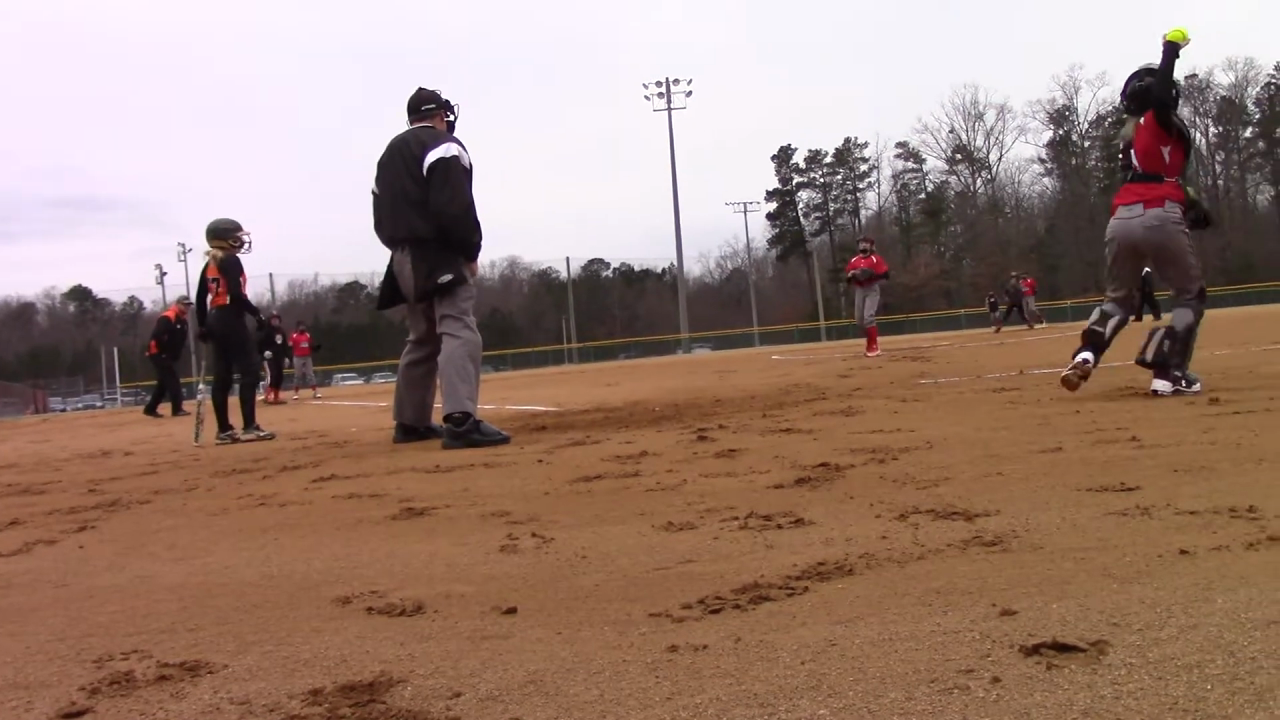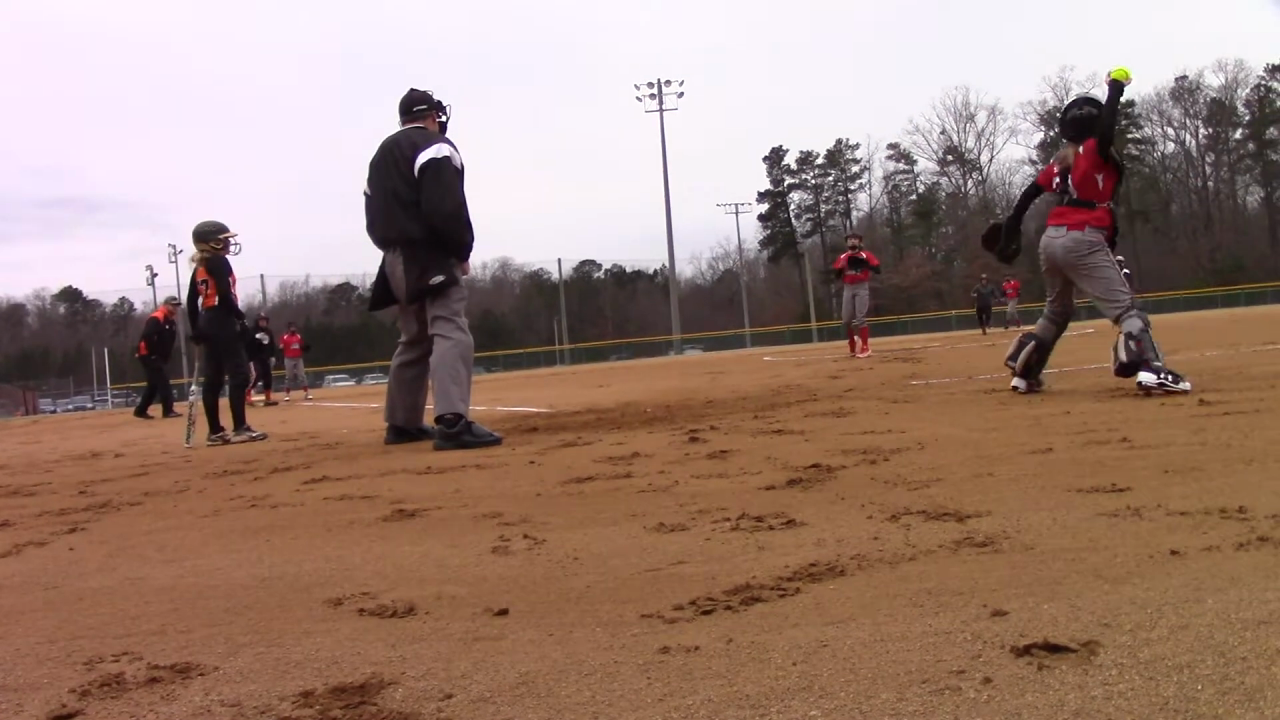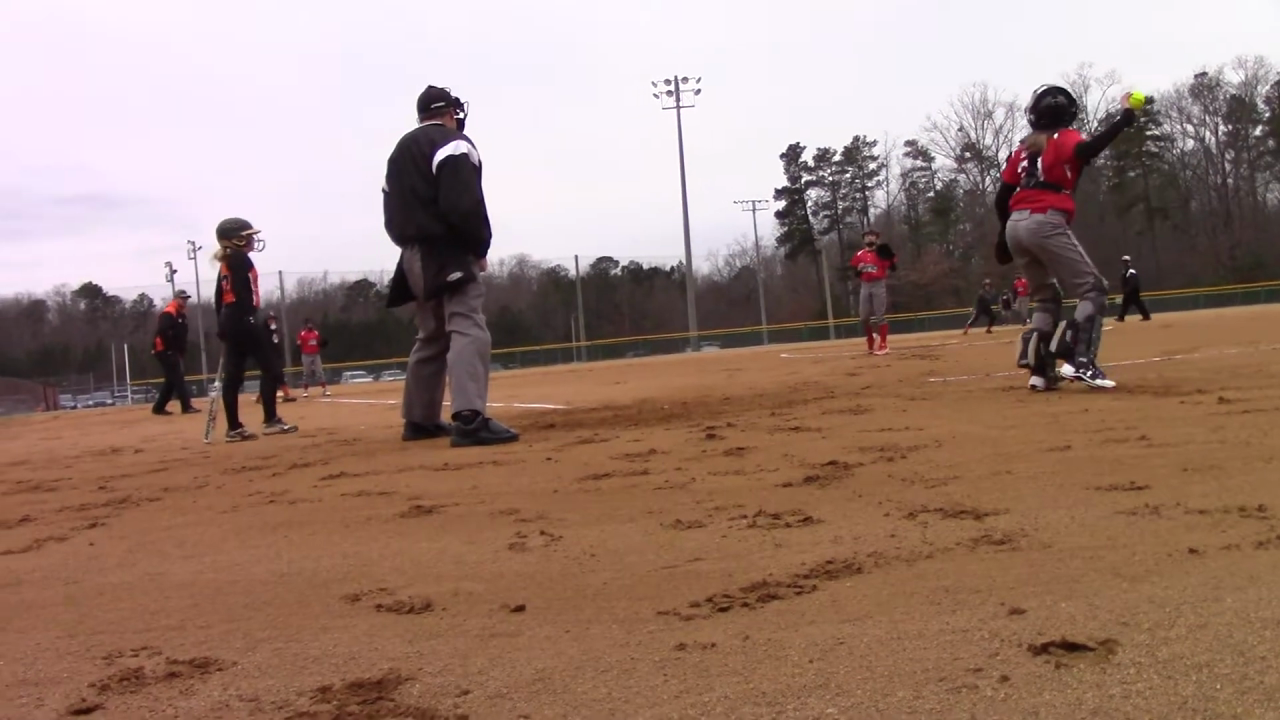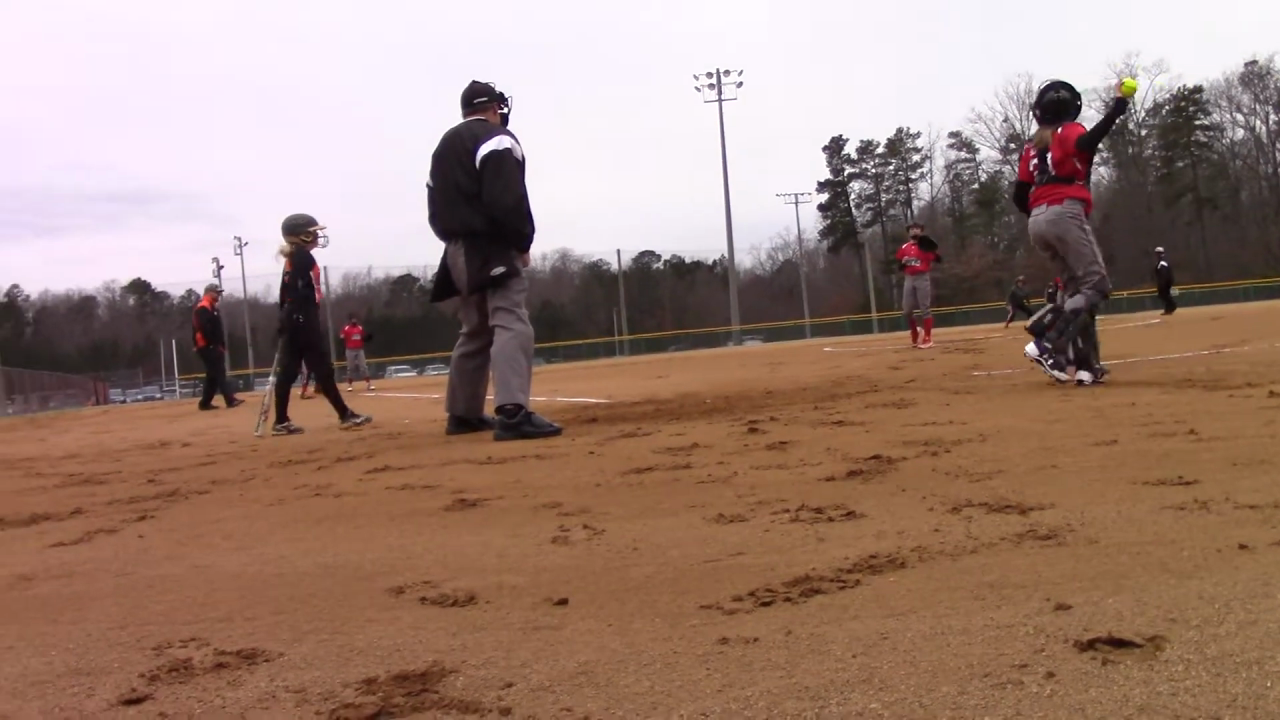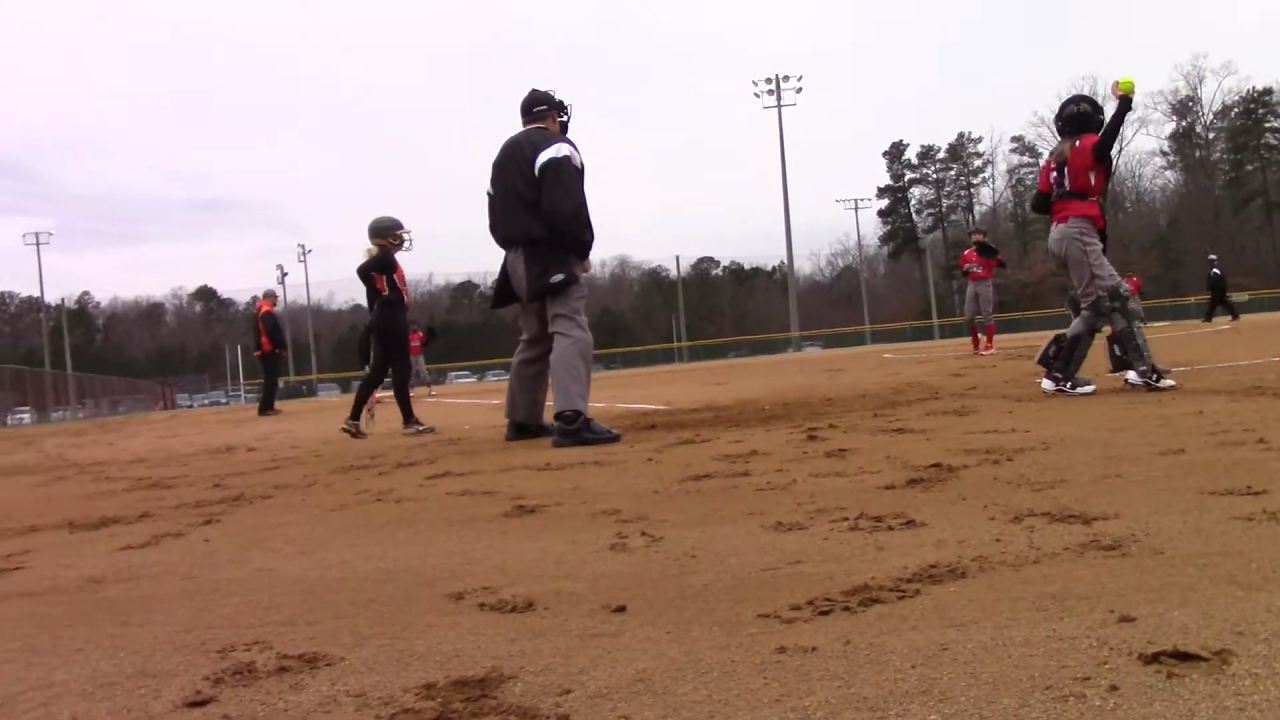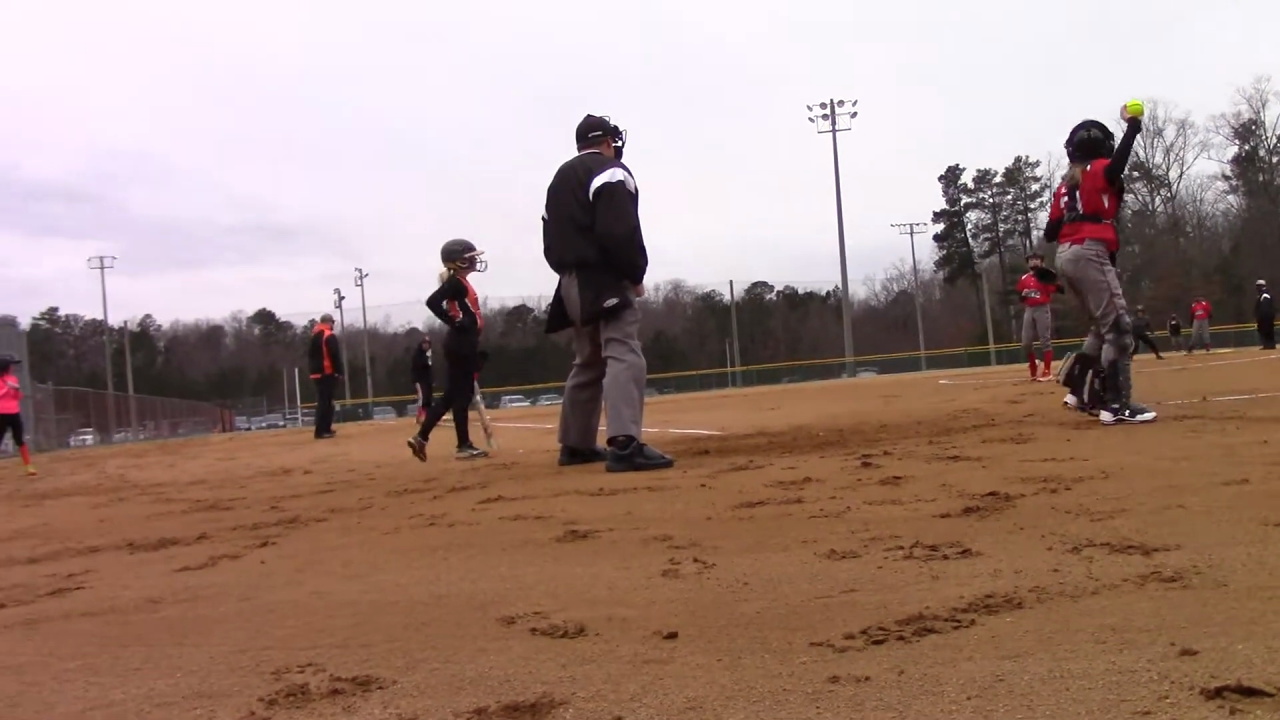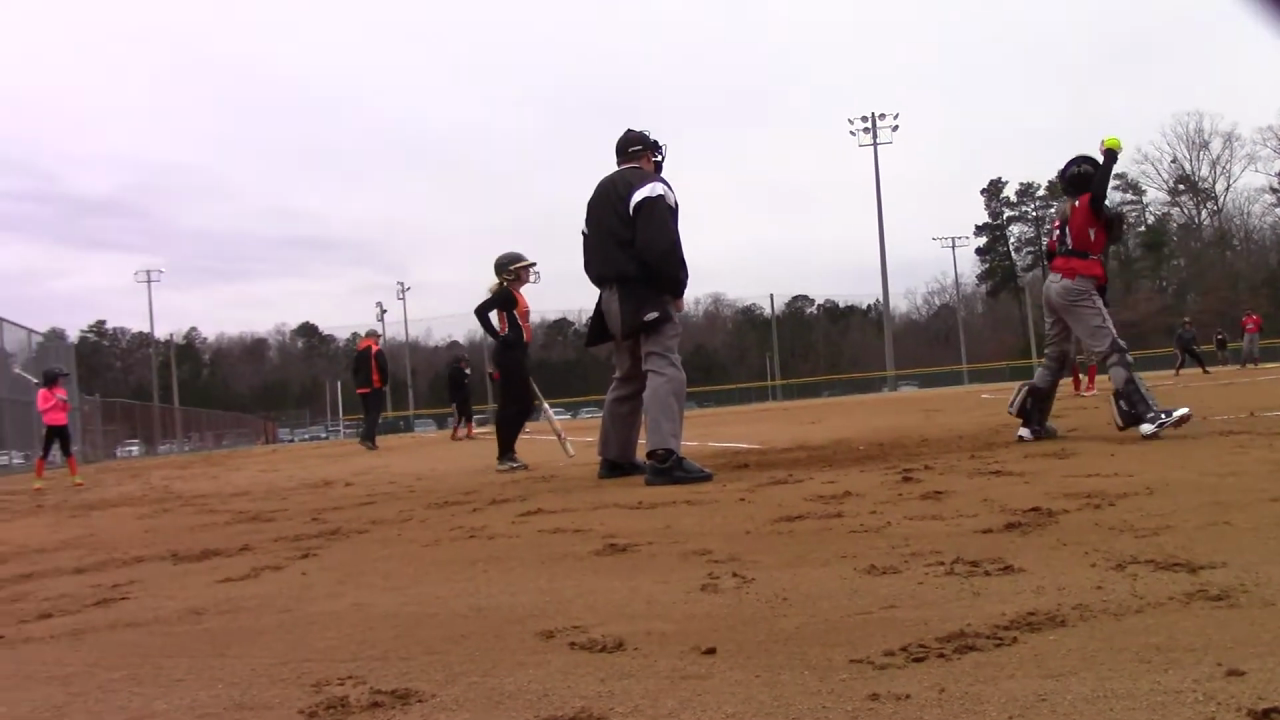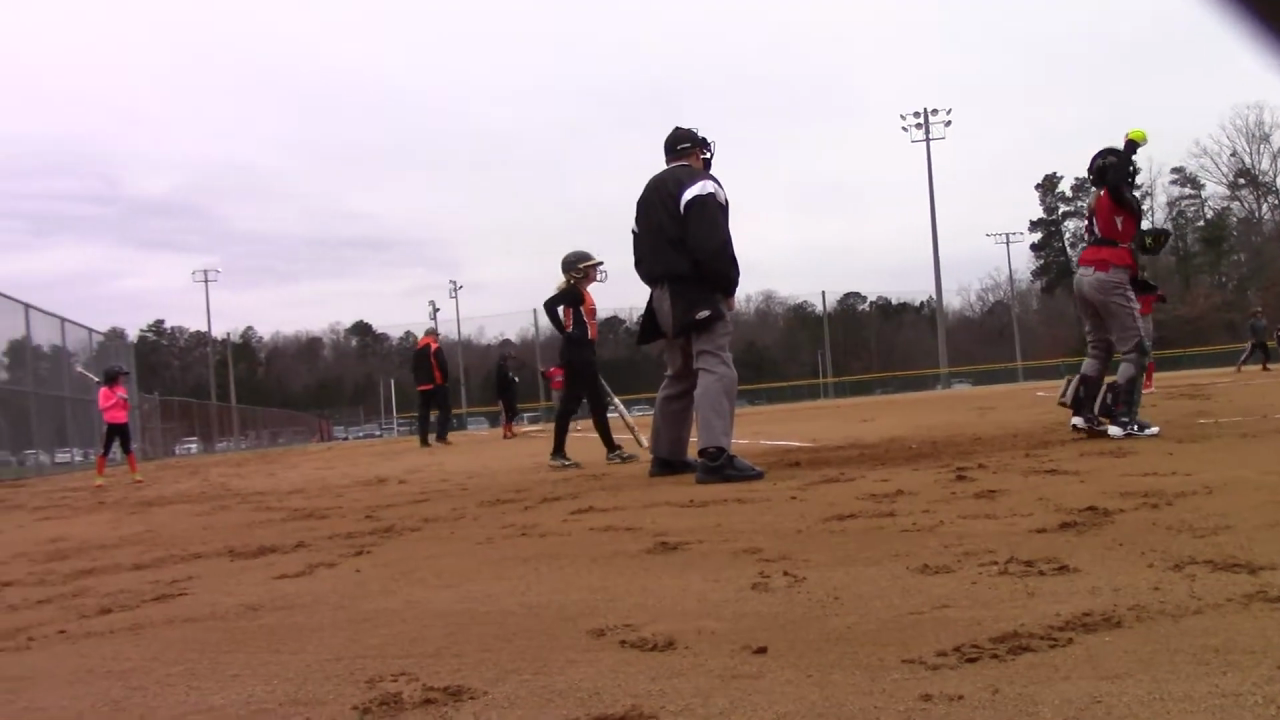
dt=0.3s
person 1, frame 1
left shoulder: (389, 154)
right shoulder: (444, 147)
left elbow: (381, 214)
right elbow: (455, 208)
left wrist: (401, 247)
right wrist: (471, 251)
left hip: (404, 259)
right hip: (438, 256)
left knee: (422, 339)
right knee: (459, 332)
left ankle: (411, 421)
right ankle: (460, 422)
person 1, frame 2
left shoulder: (382, 155)
right shoulder: (436, 148)
left elbow: (374, 214)
right elbow: (446, 209)
left wrist: (393, 248)
right wrist: (462, 251)
left hip: (396, 259)
right hip: (430, 257)
left knee: (414, 340)
right knee: (450, 334)
left ankle: (402, 422)
right ankle: (452, 423)
person 1, frame 3
left shoulder: (400, 152)
right shoulder: (454, 144)
left elbow: (392, 211)
right elbow: (464, 206)
left wrist: (411, 245)
right wrist: (480, 248)
left hip: (414, 257)
right hip: (448, 253)
left knee: (431, 337)
right knee: (468, 330)
left ankle: (420, 419)
right ankle: (470, 420)
person 1, frame 4
left shoulder: (443, 147)
right shoulder: (497, 140)
left elbow: (436, 206)
right elbow: (507, 201)
left wrist: (455, 239)
right wrist: (523, 242)
left hip: (458, 251)
right hip: (491, 248)
left knee: (475, 331)
right knee: (511, 325)
left ankle: (463, 413)
right ankle: (513, 413)
person 1, frame 5
left shoulder: (504, 155)
right shoulder: (556, 147)
left elbow: (496, 214)
right elbow: (566, 208)
left wrist: (515, 248)
right wrist: (582, 250)
left hip: (518, 259)
right hip: (551, 256)
left knee: (535, 338)
right knee: (570, 331)
left ankle: (523, 419)
right ankle: (572, 420)
person 1, frame 6
left shoulder: (559, 179)
right shoulder: (611, 172)
left elbow: (550, 238)
right elbow: (620, 232)
left wrist: (569, 272)
right wrist: (636, 274)
left hip: (572, 282)
right hip: (605, 280)
left knee: (588, 362)
right knee: (623, 356)
left ankle: (576, 444)
right ankle: (624, 445)
person 1, frame 7
left shoulder: (599, 194)
right shoulder: (651, 187)
left elbow: (591, 253)
right elbow: (661, 246)
left wrist: (609, 286)
right wrist: (676, 288)
left hip: (612, 297)
right hip: (645, 294)
left knee: (628, 376)
right knee: (663, 370)
left ankle: (615, 457)
right ankle: (664, 458)
person 1, frame 8
left shoulder: (648, 193)
right shoulder: (701, 185)
left elbow: (641, 252)
right elbow: (712, 245)
left wrist: (661, 285)
right wrist: (728, 287)
left hip: (664, 296)
right hip: (697, 292)
left knee: (679, 374)
right knee: (715, 368)
left ankle: (667, 455)
right ankle: (715, 457)
person 2, frame 1
left shoulder: (1131, 133)
right shoulder: (1158, 121)
right elbow: (1160, 89)
left wrist: (1188, 199)
right wrist: (1171, 47)
left hip: (1120, 221)
right hip: (1161, 218)
left knee: (1119, 299)
right knee: (1190, 295)
left ankle: (1087, 351)
right ankle: (1168, 373)
person 2, frame 2
left shoulder: (1060, 159)
right shoulder: (1097, 152)
left elbow: (1030, 193)
right elbow: (1105, 130)
left wrist: (1009, 227)
right wrist: (1115, 87)
left hip: (1051, 240)
right hip: (1084, 241)
left knee: (1058, 309)
right knee: (1125, 308)
left ankle: (1024, 373)
right ankle: (1150, 369)
person 2, frame 3
left shoulder: (1021, 149)
right shoulder: (1066, 138)
left elbow: (1002, 197)
right elbow: (1086, 150)
left wrist: (1005, 233)
right wrist: (1125, 117)
left hip: (1015, 226)
right hip: (1047, 223)
left knee: (1046, 298)
right knee: (1092, 290)
left ankle: (1040, 371)
right ankle: (1080, 361)
person 2, frame 4
left shoulder: (1031, 147)
right shoulder: (1071, 132)
left elbow: (1019, 195)
right elbow: (1087, 143)
right wrist: (1119, 104)
left hip: (1037, 220)
right hip: (1065, 215)
left knee: (1077, 288)
right knee: (1095, 287)
left ankle: (1086, 365)
right ankle: (1046, 346)
person 2, frame 5
left shoulder: (1054, 157)
right shoulder: (1090, 146)
left elbow: (1038, 204)
right elbow: (1107, 140)
right wrist: (1123, 102)
left hip: (1060, 233)
right hip: (1079, 232)
left knee: (1118, 297)
right knee: (1097, 305)
left ankle: (1141, 368)
right ankle: (1059, 375)
person 2, frame 6
left shoulder: (1065, 184)
right shoulder: (1103, 170)
left elbow: (1051, 232)
right elbow: (1119, 160)
right wrist: (1132, 124)
left hip: (1066, 256)
right hip: (1090, 254)
left knee: (1105, 325)
right knee: (1117, 327)
left ankle: (1079, 390)
right ankle: (1114, 405)
person 2, frame 7
left shoulder: (1062, 214)
right shoulder: (1091, 206)
right elbow: (1098, 194)
right wrist: (1109, 157)
left hip: (1053, 285)
right hip: (1077, 287)
left knee: (1054, 356)
right knee: (1114, 351)
left ankle: (1031, 423)
right ankle: (1147, 415)
person 2, frame 8
left shoulder: (1095, 202)
right shoulder: (1118, 197)
right elbow: (1114, 184)
left wrist: (1140, 241)
right wrist: (1130, 148)
left hip: (1084, 277)
right hip: (1110, 278)
left knee: (1099, 347)
right knee: (1134, 350)
left ankle: (1083, 412)
right ankle: (1122, 420)
person 3, frame 1
left shoulder: (209, 265)
right shoulder: (231, 261)
left elbow: (200, 298)
right elbow: (236, 293)
left wrist: (202, 326)
right wrist: (257, 314)
left hip: (215, 321)
right hip: (231, 320)
left knee: (222, 377)
right knee: (249, 373)
left ankle: (224, 430)
right ankle: (250, 427)
person 3, frame 2
left shoulder: (199, 267)
right shoulder: (219, 261)
left elbow: (191, 301)
right elbow: (225, 293)
left wrist: (196, 329)
right wrist: (241, 318)
left hip: (206, 323)
right hip: (221, 321)
left knee: (212, 378)
right knee: (239, 374)
left ankle: (215, 432)
right ankle: (240, 428)
person 3, frame 3
left shoulder: (226, 262)
right shoulder: (240, 258)
left elbow: (219, 295)
right elbow: (240, 289)
left wrist: (223, 326)
right wrist: (250, 316)
left hip: (230, 320)
right hip: (243, 319)
left knee: (233, 374)
right knee: (269, 368)
left ankle: (234, 428)
right ankle: (271, 420)
person 3, frame 4
left shoulder: (292, 258)
right shoulder: (303, 255)
left elbow: (286, 290)
right elbow: (293, 284)
left wrist: (284, 320)
right wrist: (297, 313)
left hip: (293, 318)
right hip: (304, 317)
left knee: (288, 370)
right knee: (323, 368)
left ankle: (281, 421)
right ankle: (345, 415)
person 3, frame 5
left shoulder: (384, 260)
right shoulder: (385, 258)
left elbow: (371, 294)
right elbow: (362, 270)
left wrist: (375, 314)
right wrist: (380, 296)
left hip: (384, 318)
right hip: (391, 318)
left knee: (377, 371)
right knee: (401, 370)
left ankle: (354, 419)
right ankle: (409, 421)
person 3, frame 6
left shoulder: (461, 283)
right shoulder: (456, 283)
right elbow: (432, 302)
right wrist: (453, 323)
left hip: (461, 343)
right hip: (462, 342)
left knee: (452, 394)
right knee: (462, 394)
left ankle: (421, 436)
right ankle: (463, 445)
person 3, frame 7
left shoulder: (516, 295)
right shoulder: (505, 294)
right elbow: (480, 310)
right wrist: (497, 336)
left hip: (516, 355)
right hip: (509, 354)
left knee: (525, 405)
right knee: (508, 406)
left ankle: (506, 452)
right ankle: (505, 458)
person 3, frame 8
left shoulder: (583, 293)
right shoulder: (574, 291)
right elbow: (549, 305)
right wrist: (564, 332)
left hip: (584, 353)
right hip: (576, 353)
left knee: (598, 402)
right knee: (570, 402)
left ankle: (612, 450)
right ankle: (557, 453)
